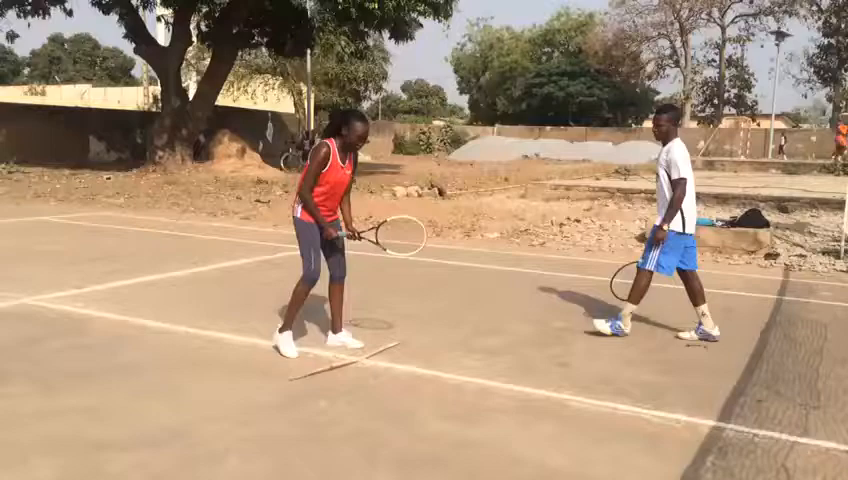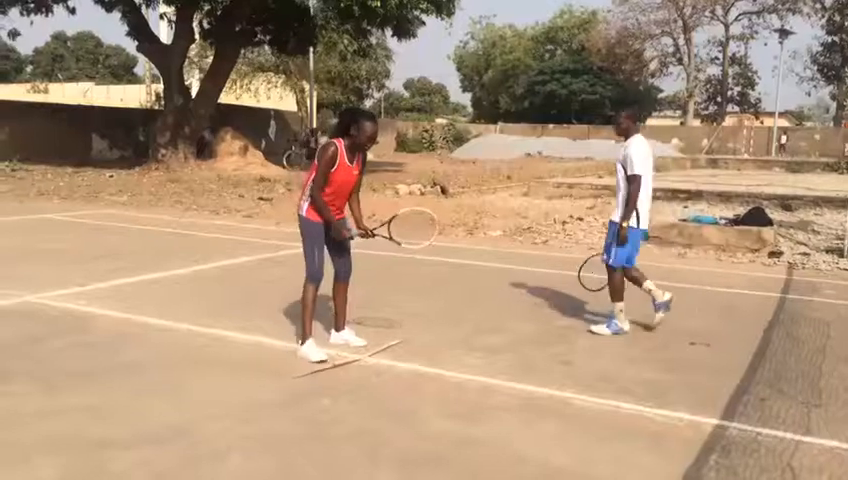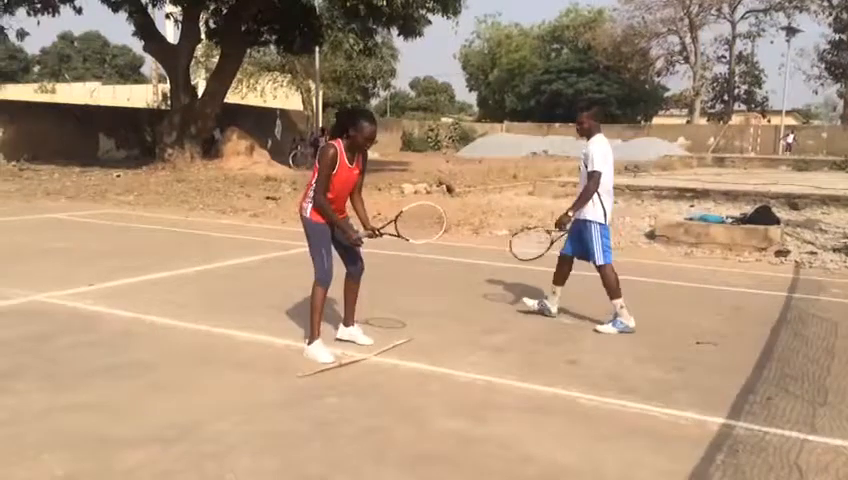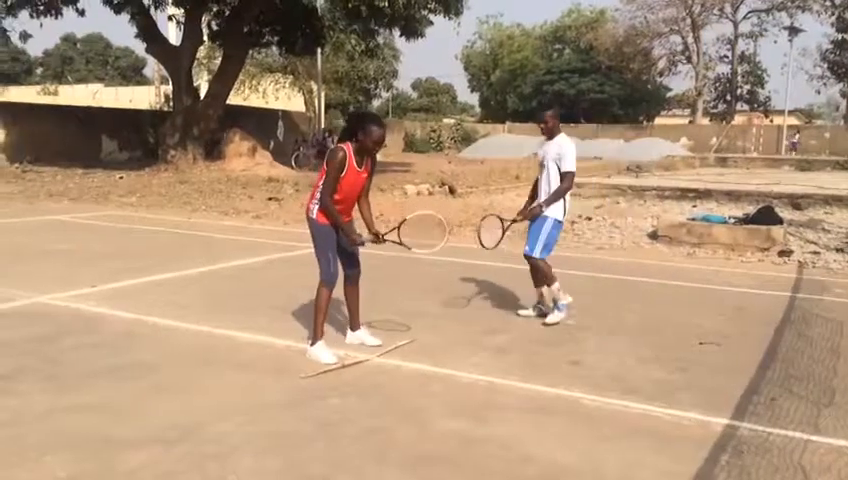
dt=0.3s
person 1, frame 1
left shoulder: (352, 156)
right shoulder: (324, 150)
left elbow: (344, 194)
right elbow: (304, 192)
left wrist: (349, 225)
right wrist: (324, 226)
left hip: (330, 218)
right hip: (307, 216)
left knee: (339, 272)
right knee: (312, 273)
left ankle: (336, 332)
right ankle: (284, 331)
person 1, frame 2
left shoulder: (361, 157)
right shoulder: (331, 150)
left elbow: (353, 193)
right elbow: (314, 193)
left wrist: (359, 224)
right wrist: (336, 226)
left hip: (336, 217)
right hip: (313, 215)
left knee: (344, 271)
right knee: (315, 272)
left ankle: (339, 330)
right ankle: (306, 340)
person 1, frame 3
left shoulder: (361, 156)
right shoulder: (331, 152)
left elbow: (356, 193)
right elbow: (319, 197)
left wrist: (366, 224)
right wrist: (346, 230)
left hip: (338, 215)
right hip: (316, 215)
left knee: (356, 266)
right knee: (324, 274)
left ankle: (348, 325)
right ankle: (313, 341)
person 1, frame 4
left shoulder: (370, 159)
right shoulder: (340, 155)
left elbow: (363, 197)
right elbow: (325, 199)
left wrist: (372, 229)
right wrist: (349, 233)
left hip: (343, 217)
right hip: (322, 216)
left knee: (353, 272)
right knee: (329, 275)
left ankle: (355, 330)
right ankle: (316, 343)
person 2, frame 1
left shoulder: (674, 152)
right shoulder: (670, 150)
left elbow: (679, 193)
left wrist: (664, 226)
left hip: (672, 223)
right hip: (681, 223)
left knee: (646, 268)
right knee: (686, 272)
left ankle: (622, 322)
right ankle: (708, 327)
person 2, frame 2
left shoulder: (633, 148)
right shoulder: (640, 144)
left elbow: (634, 188)
left wrist: (624, 222)
left hip: (628, 218)
right hip: (635, 218)
left knee: (614, 265)
right knee: (623, 266)
left ankle: (618, 320)
right ankle: (659, 296)
person 2, frame 3
left shoulder: (596, 147)
right shoulder: (597, 144)
left elbow: (592, 185)
left wrist: (570, 213)
left hip: (593, 215)
right hip: (584, 213)
left knee: (602, 264)
right knee: (566, 256)
left ankle: (623, 318)
right ankle: (550, 302)
person 2, frame 4
left shoulder: (565, 146)
right shoulder: (544, 146)
left elbow: (567, 183)
left wrist: (541, 206)
right wrist: (526, 206)
left hip: (552, 212)
right hip: (540, 210)
left knee: (533, 256)
right knee: (531, 256)
left ankle: (560, 299)
right ankle: (542, 304)
